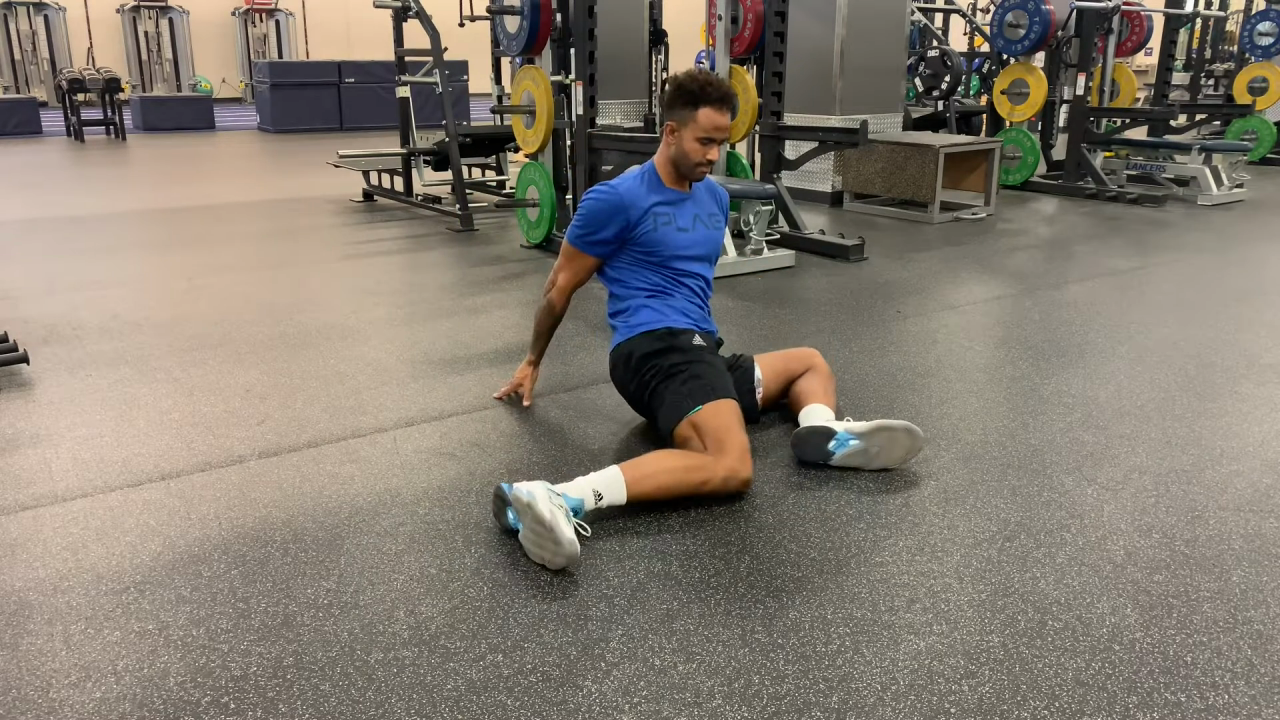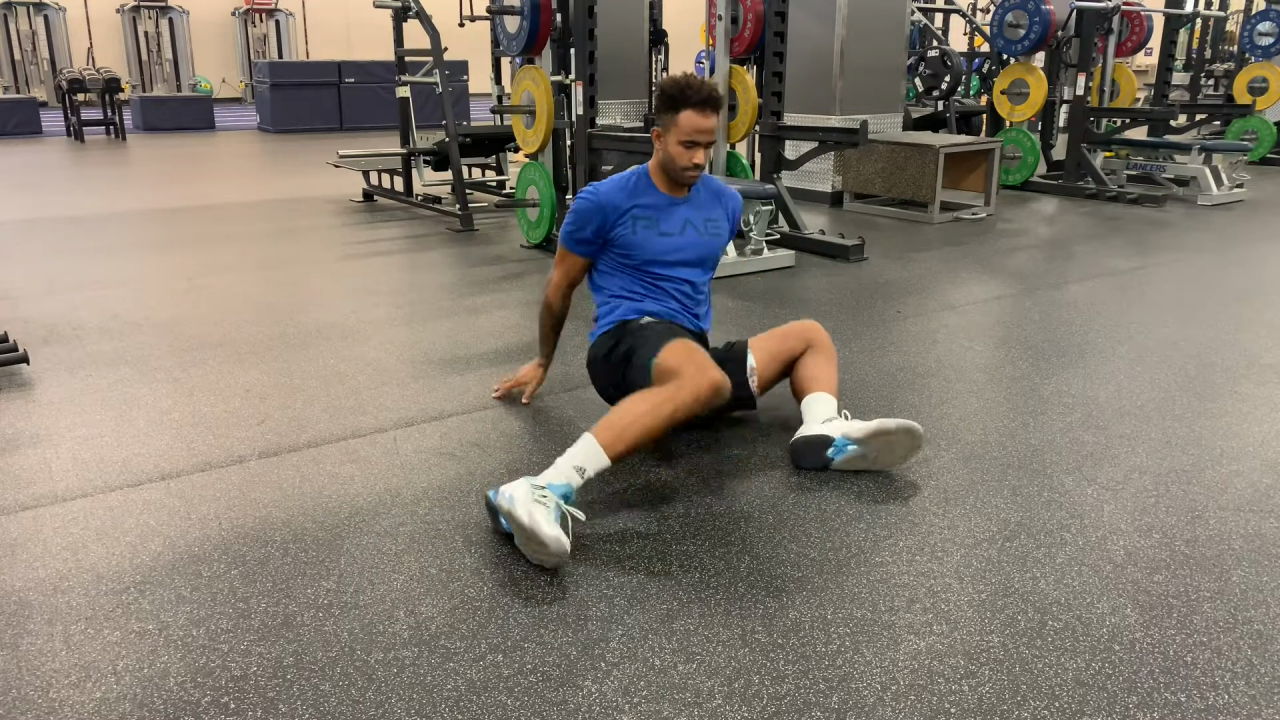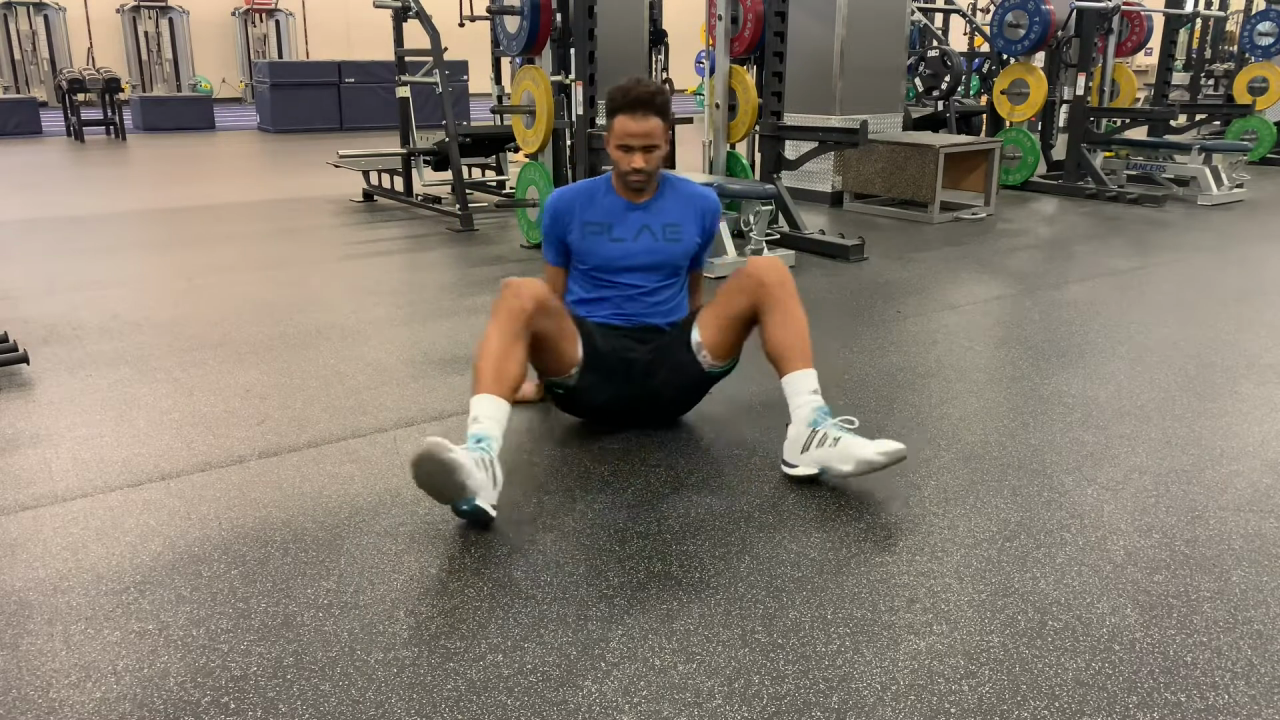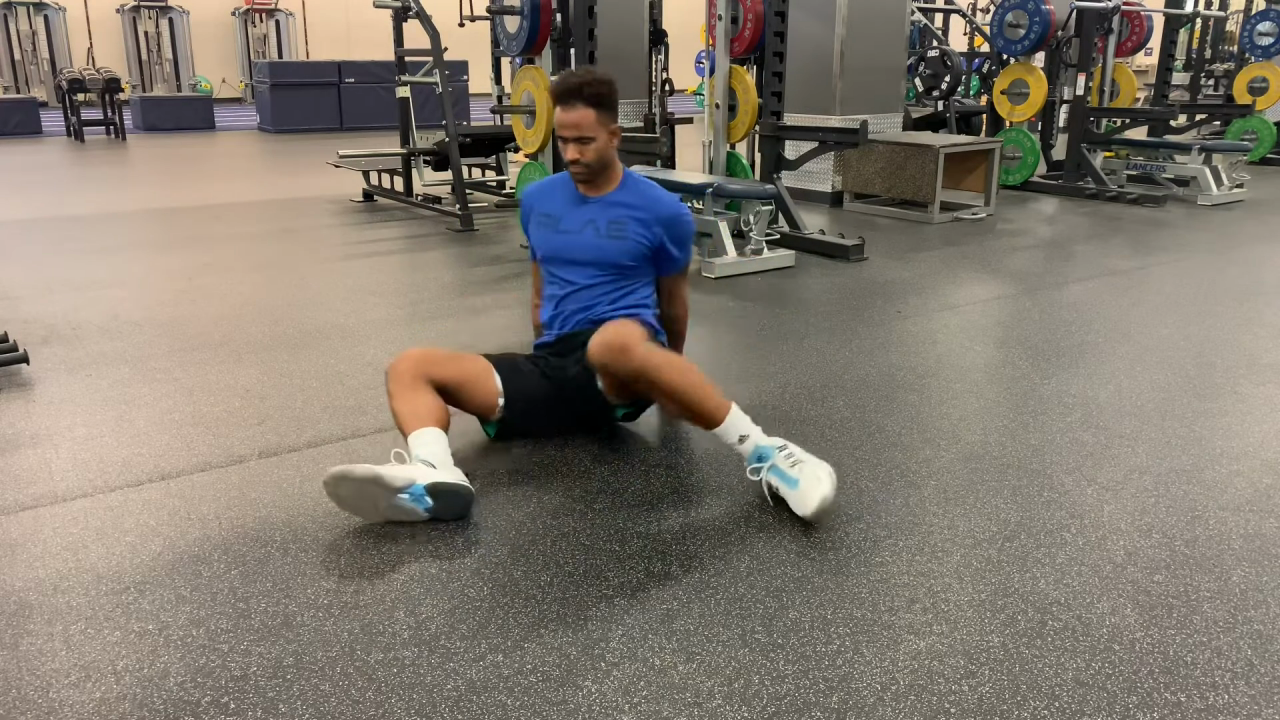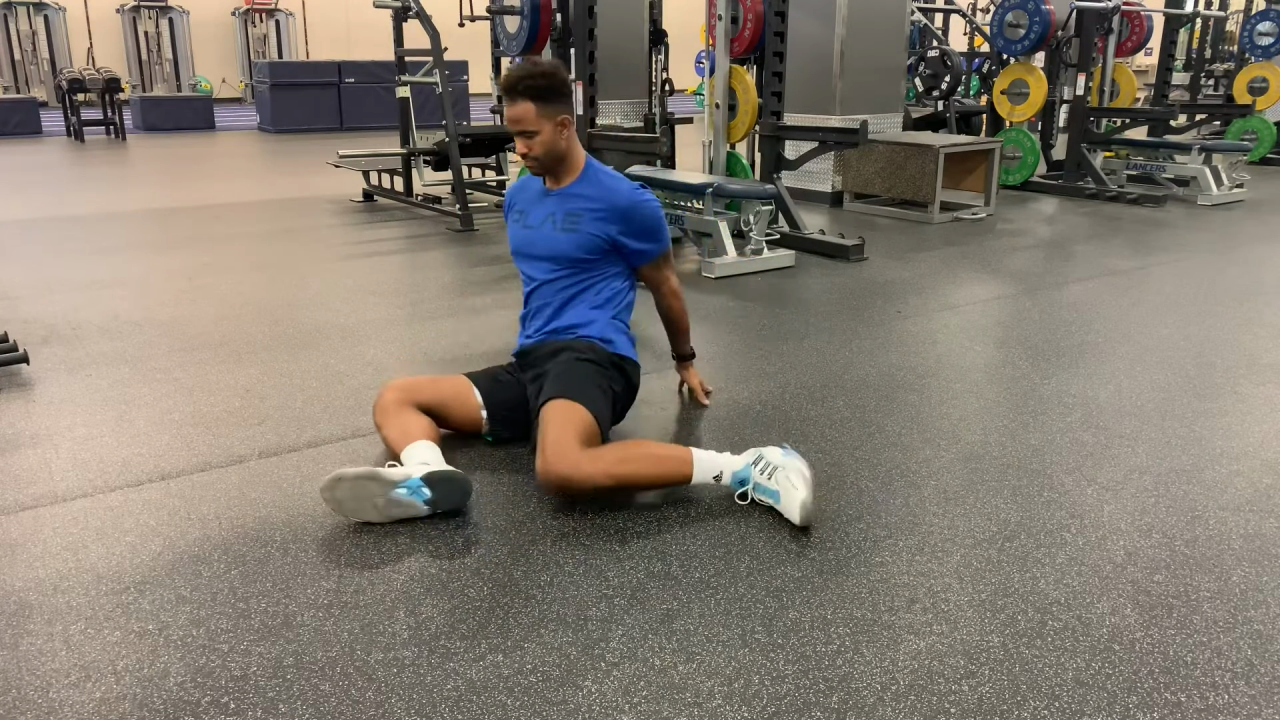
dt=0.5s
person 1, frame 1
left shoulder: (715, 198)
right shoulder: (617, 200)
right elbow: (561, 285)
right wrist: (532, 362)
left hip: (696, 351)
right hip: (660, 350)
left knee: (810, 363)
right knee: (729, 470)
left ankle: (825, 434)
right ankle: (560, 500)
person 1, frame 2
left shoulder: (724, 202)
right shoulder: (605, 201)
right elbow: (561, 285)
right wrist: (542, 363)
left hip: (687, 353)
right hip: (627, 350)
left knee: (811, 336)
right knee: (706, 380)
left ankle: (826, 433)
right ankle: (545, 492)
person 1, frame 3
left shoulder: (699, 205)
right shoulder: (567, 207)
right elbow: (556, 294)
right wrist: (516, 372)
left hip: (667, 369)
right hip: (589, 367)
left knee: (766, 274)
right knee: (520, 294)
left ankle: (809, 435)
right ankle: (479, 462)
person 1, frame 4
left shoulder: (662, 211)
right shoulder: (537, 199)
left elbow: (673, 300)
left wrist: (674, 368)
left hip: (620, 354)
right hip: (551, 363)
left knee: (613, 342)
right knee: (408, 369)
left ankle: (765, 456)
right ankle: (434, 479)
person 1, frame 5
left shoulder: (624, 202)
right shoulder: (518, 197)
left elbow: (665, 287)
left wrist: (685, 362)
left hip: (591, 357)
right hip: (530, 361)
left knee: (562, 469)
right knee: (393, 401)
left ankle: (746, 470)
right ankle: (426, 479)
